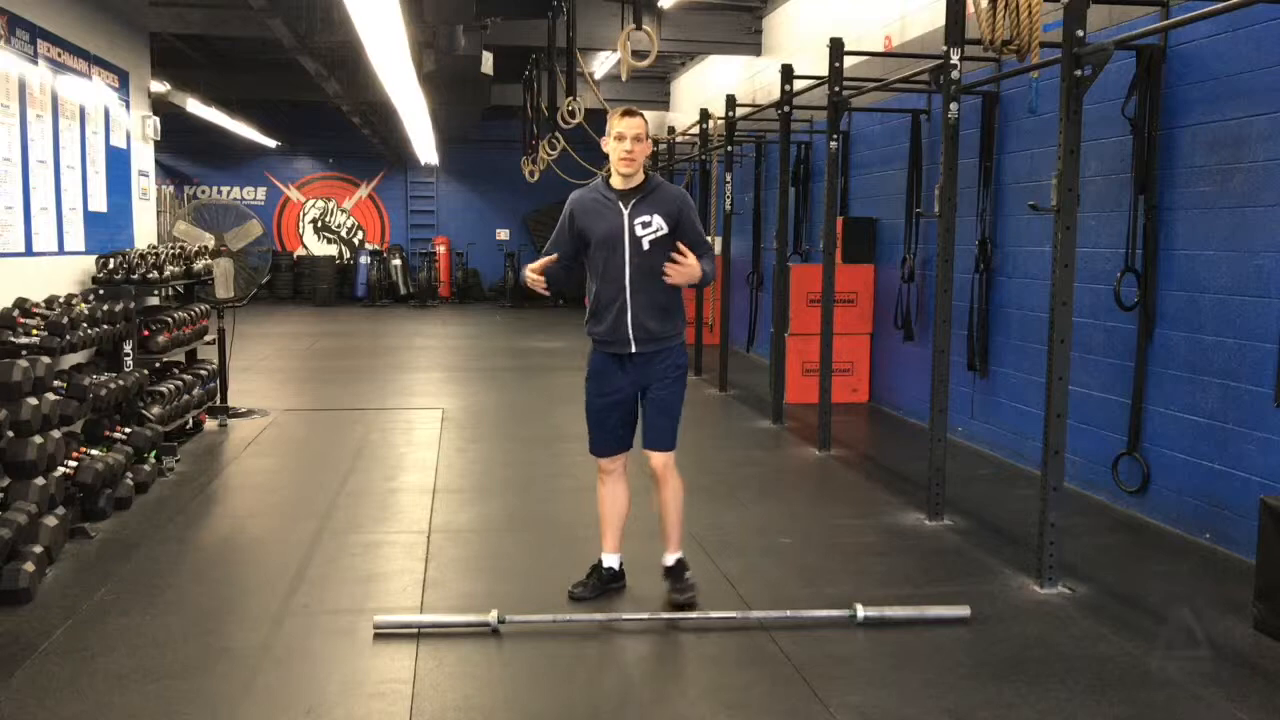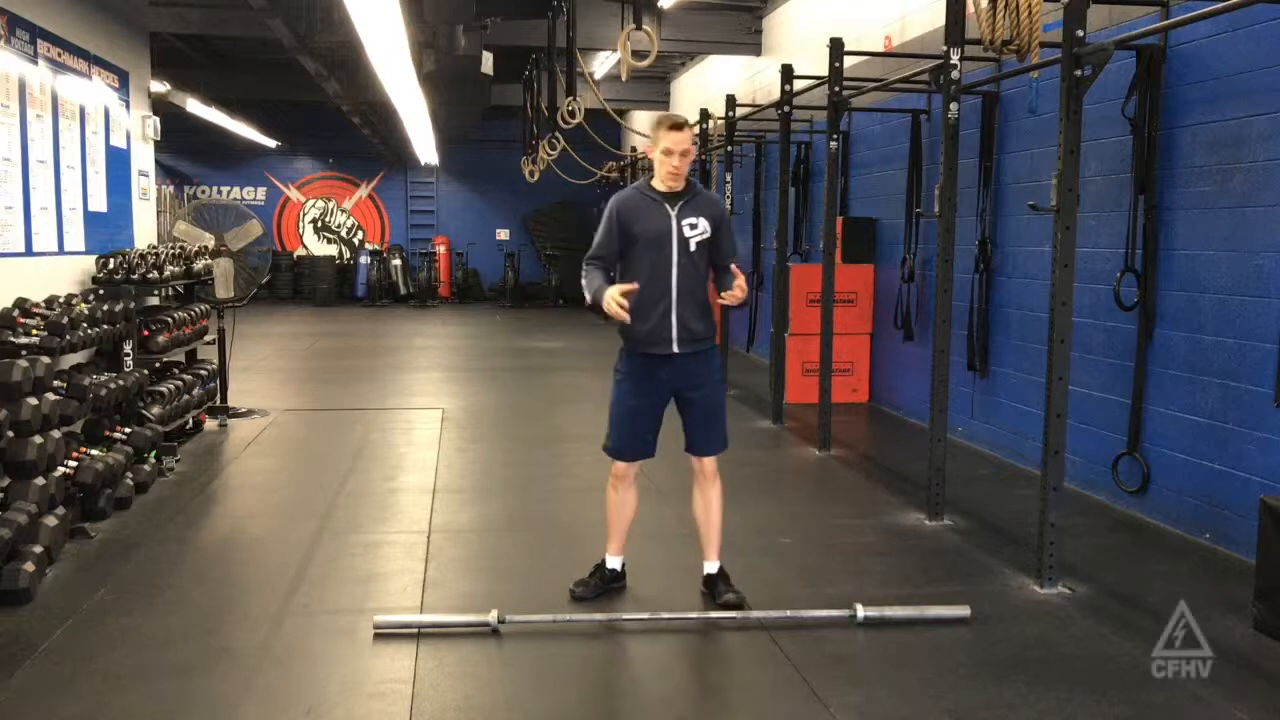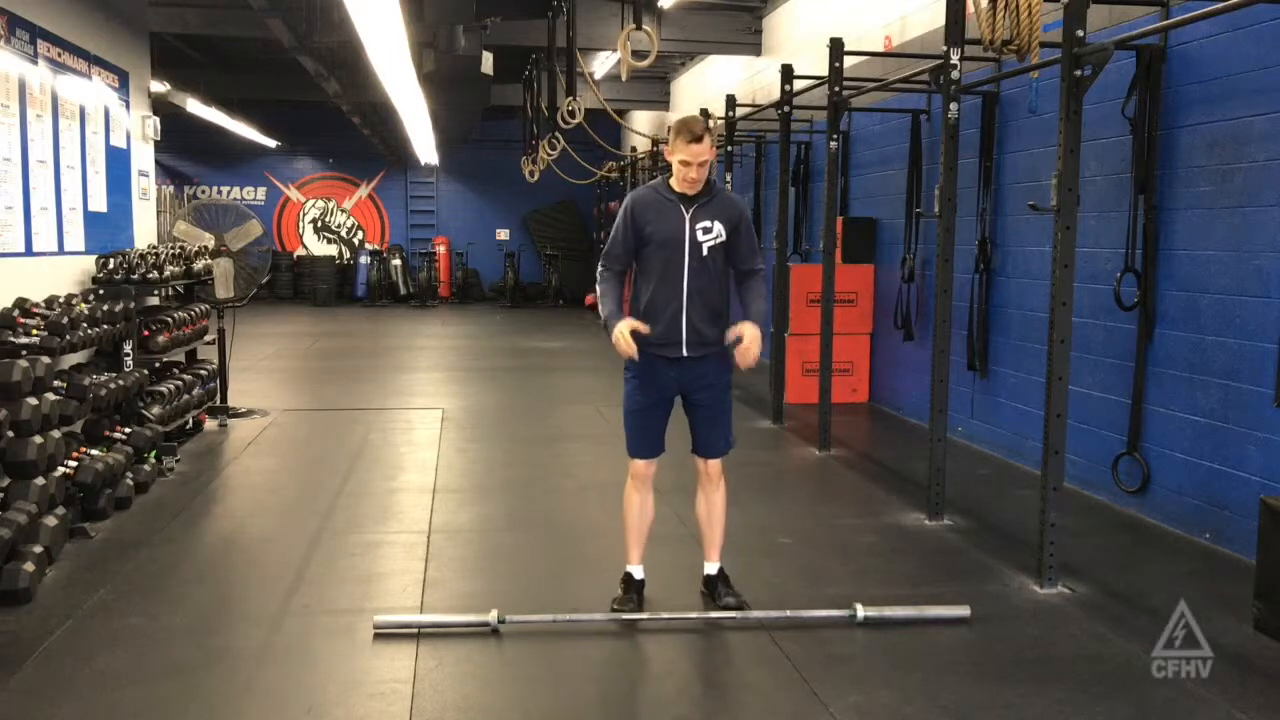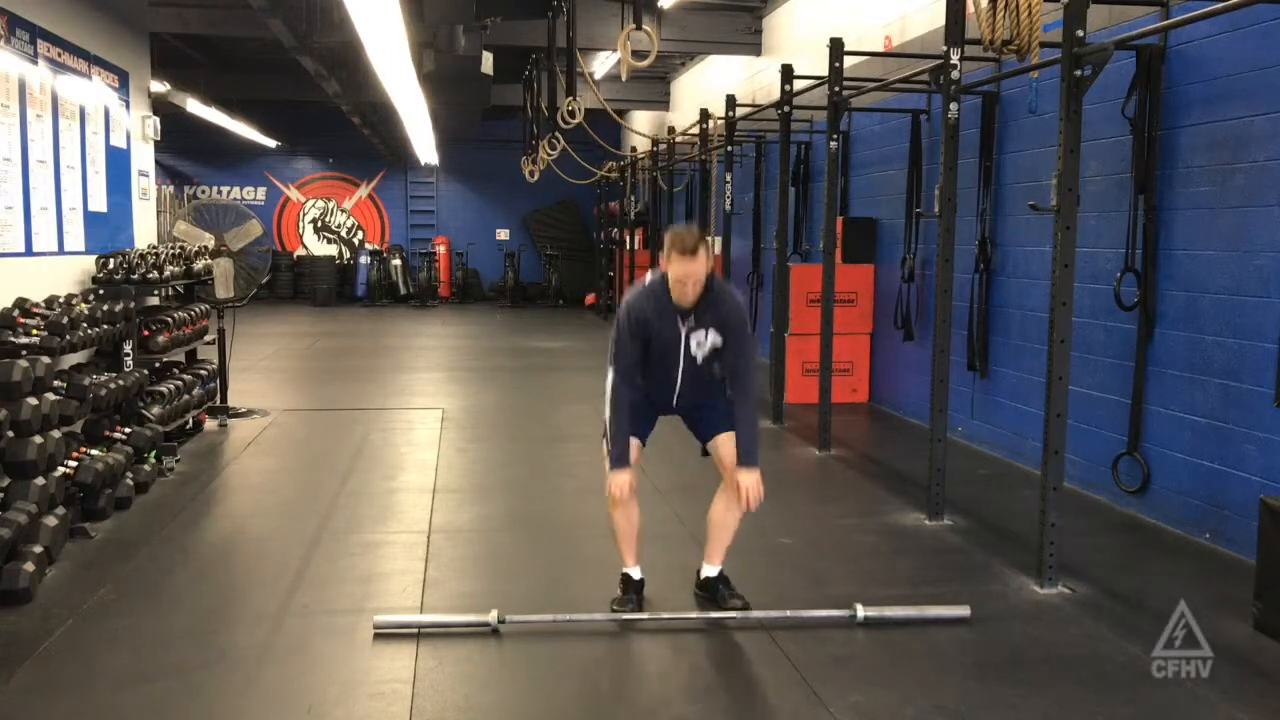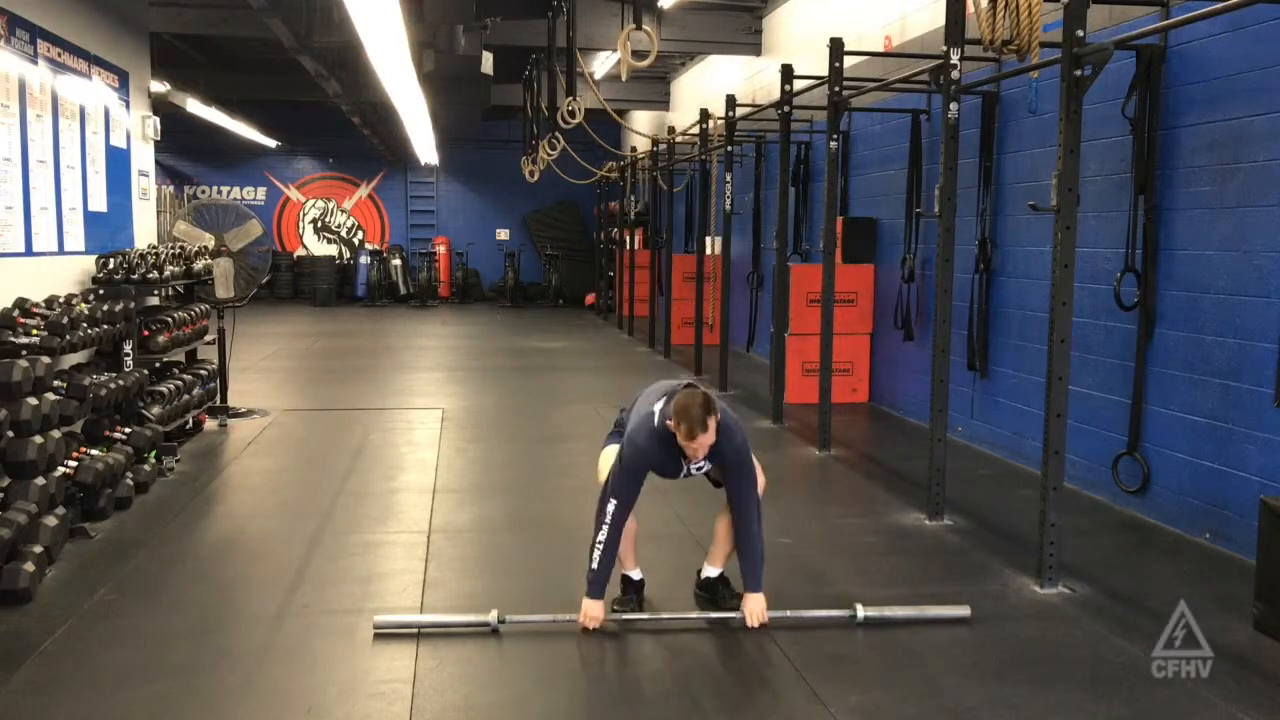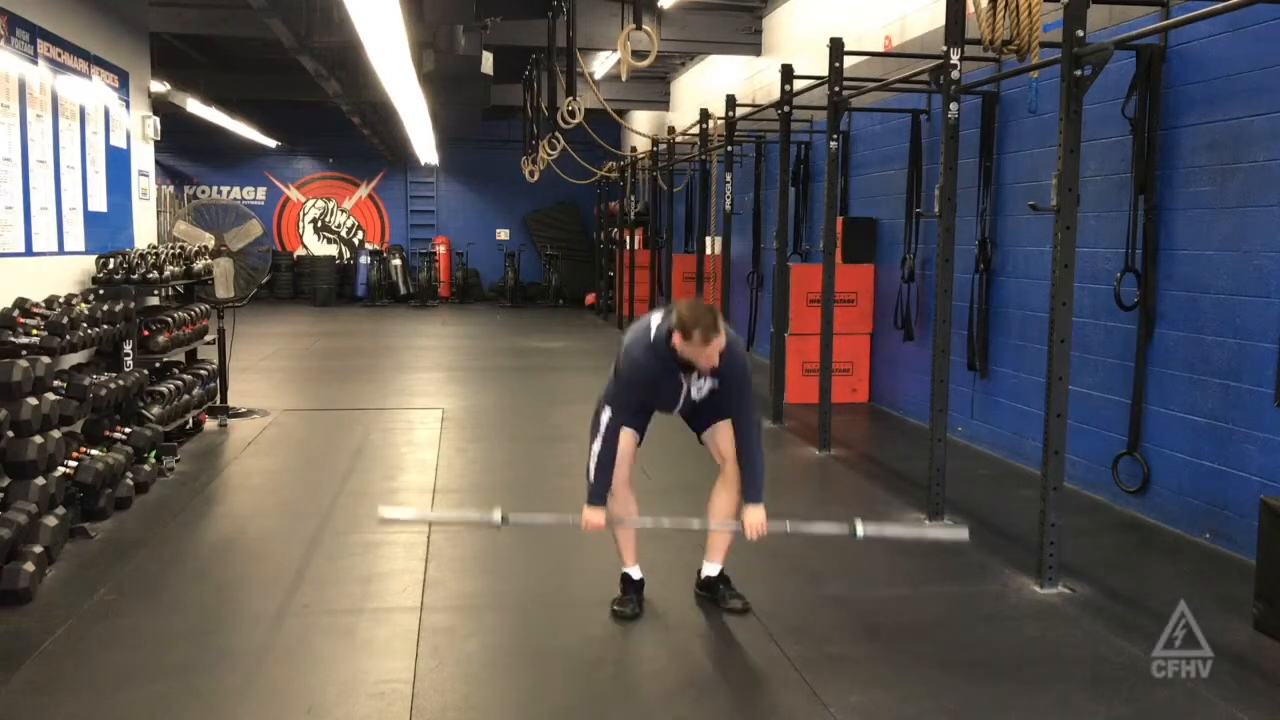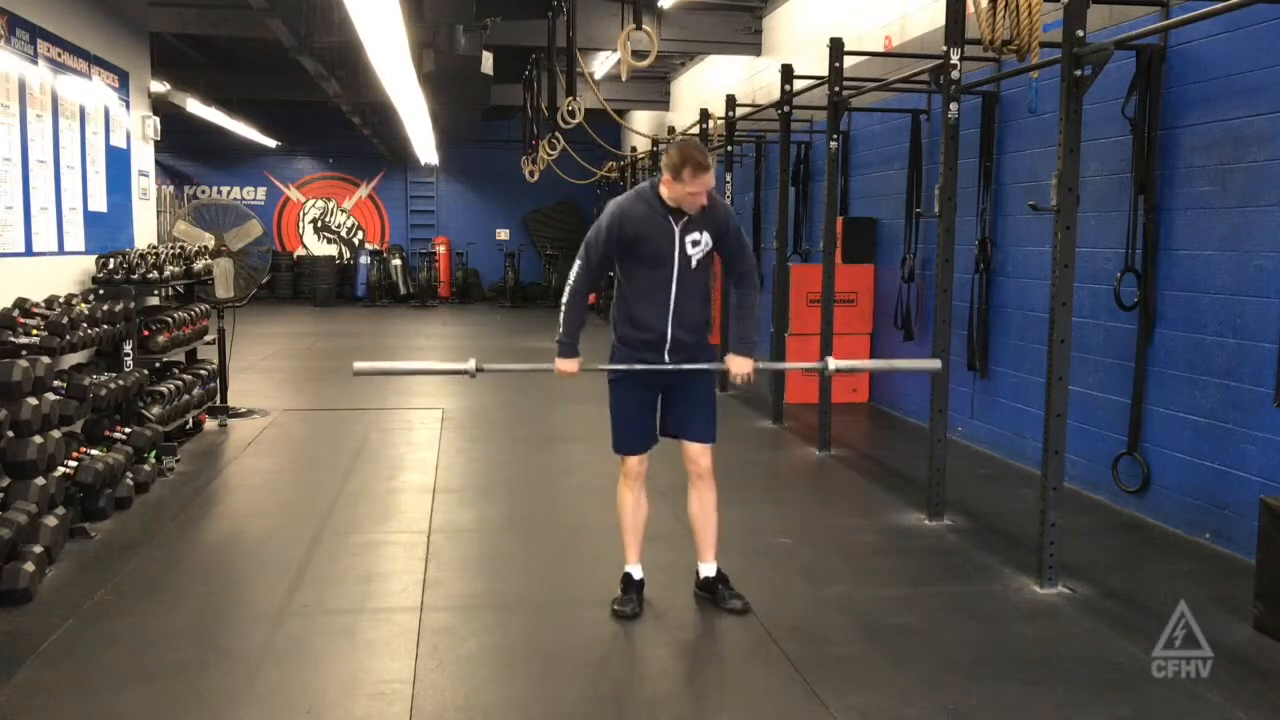
dt=0.4s
person 1, frame 1
left shoulder: (673, 200)
right shoulder: (583, 203)
left elbow: (707, 260)
right elbow: (561, 262)
left wrist: (697, 273)
right wrist: (535, 272)
left hip: (662, 352)
right hip: (607, 354)
left knee: (660, 462)
right knee: (608, 464)
left ankle: (674, 563)
right ankle: (610, 565)
person 1, frame 2
left shoulder: (711, 208)
right shoulder: (625, 205)
left elbow: (724, 270)
right elbow: (594, 267)
left wrist: (735, 287)
right wrist: (603, 293)
left hip: (700, 357)
right hip: (641, 358)
left knee: (706, 467)
right knee: (623, 468)
left ankle: (713, 570)
right ankle: (612, 566)
person 1, frame 3
left shoulder: (731, 209)
right shoulder: (640, 204)
left elbow: (751, 273)
right elbow: (610, 269)
left wrist: (754, 320)
right wrist: (614, 318)
left hip: (710, 359)
right hip: (650, 359)
left knee: (712, 469)
right knee: (641, 471)
left ankle: (713, 573)
right ankle: (634, 575)
person 1, frame 4
left shoulder: (729, 306)
right shoulder: (639, 305)
left elbow: (743, 383)
right elbow: (621, 380)
left wrist: (749, 461)
right wrist: (618, 461)
left hip: (703, 390)
right hip: (644, 391)
left knee: (738, 473)
right knee: (621, 483)
left ankle: (710, 576)
right ankle: (632, 578)
person 1, frame 5
left shoulder: (731, 436)
right shoulder: (641, 438)
left elbow: (746, 509)
right elbow: (613, 512)
left wrist: (754, 589)
right wrist: (594, 593)
right hip: (634, 429)
left knee: (753, 485)
right knee: (609, 482)
left ankle: (710, 578)
right ankle: (632, 579)
person 1, frame 6
left shoulder: (731, 352)
right shoulder: (639, 353)
left elbow: (747, 427)
right elbow: (607, 424)
left wrist: (754, 501)
right wrist: (596, 501)
right hip: (640, 390)
left knee: (734, 459)
right knee: (619, 467)
left ankle: (711, 575)
right ankle: (632, 577)
person 1, frame 7
left shoulder: (718, 215)
right shoulder: (625, 212)
left elbow: (745, 280)
right elbow: (582, 277)
left wrist: (743, 347)
right wrist: (567, 347)
left hip: (693, 358)
right hip: (632, 360)
left knee: (701, 465)
right knee: (633, 468)
left ankle: (709, 575)
right ankle: (632, 576)
